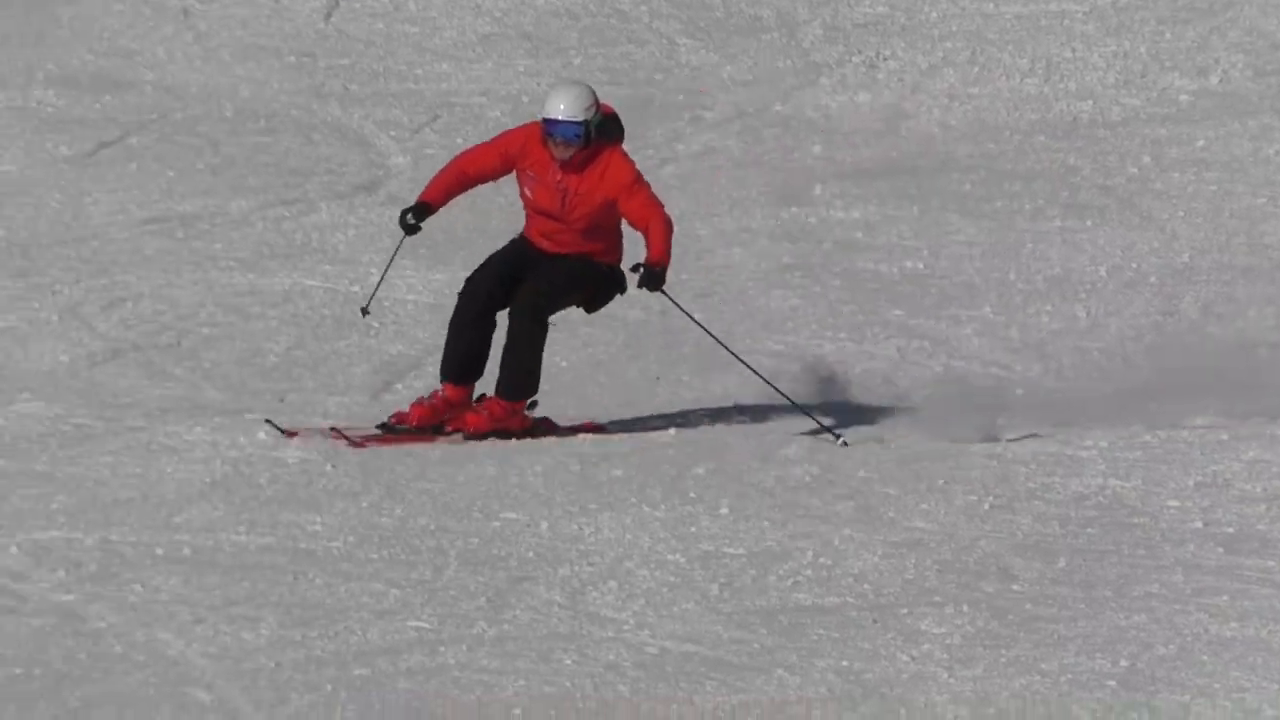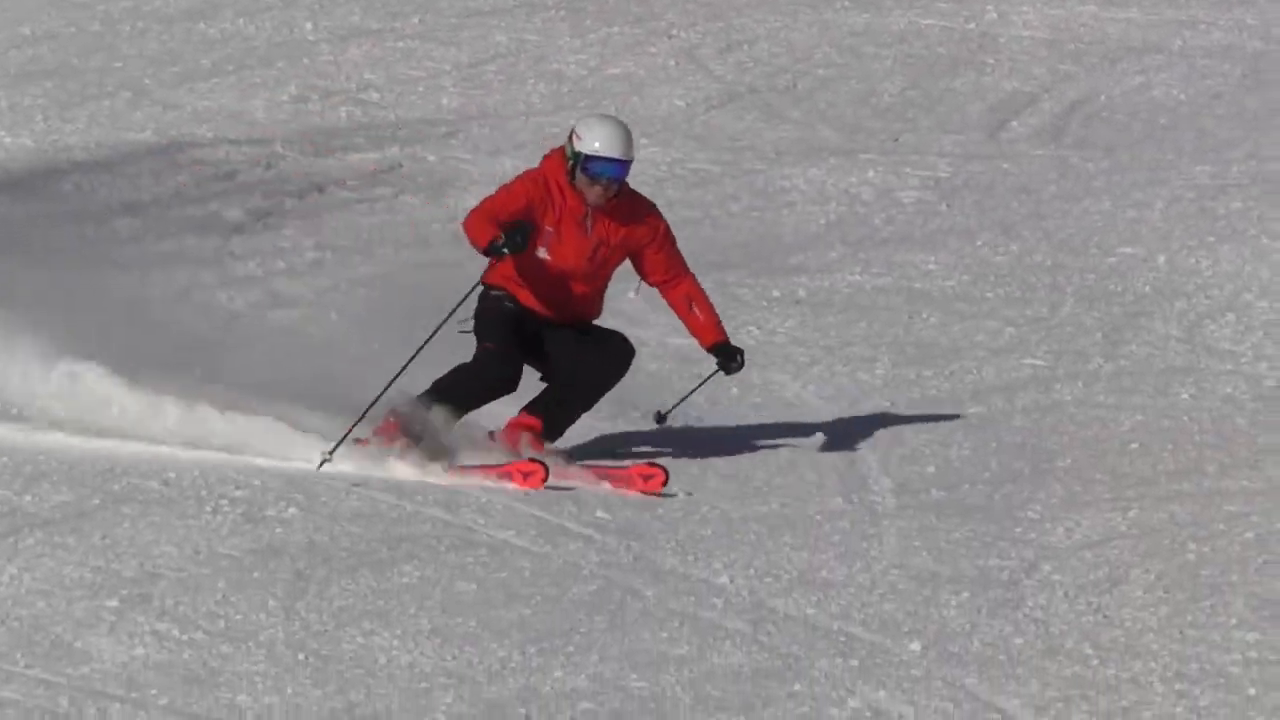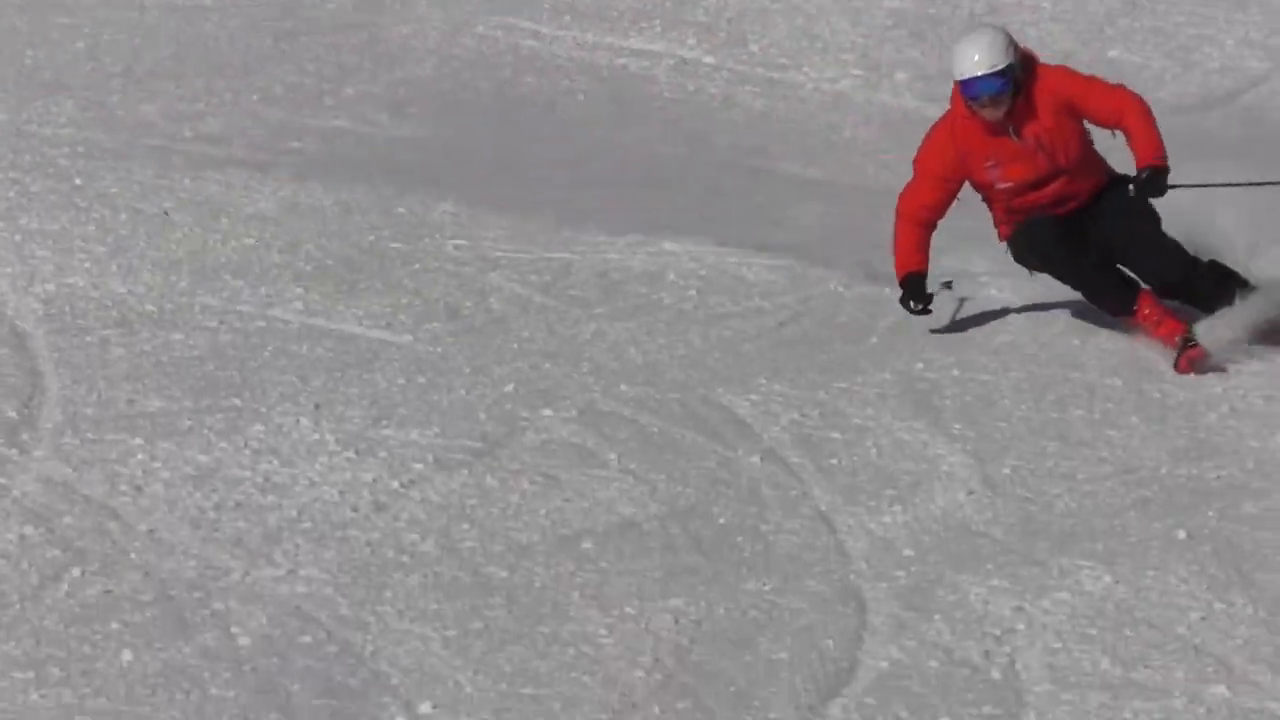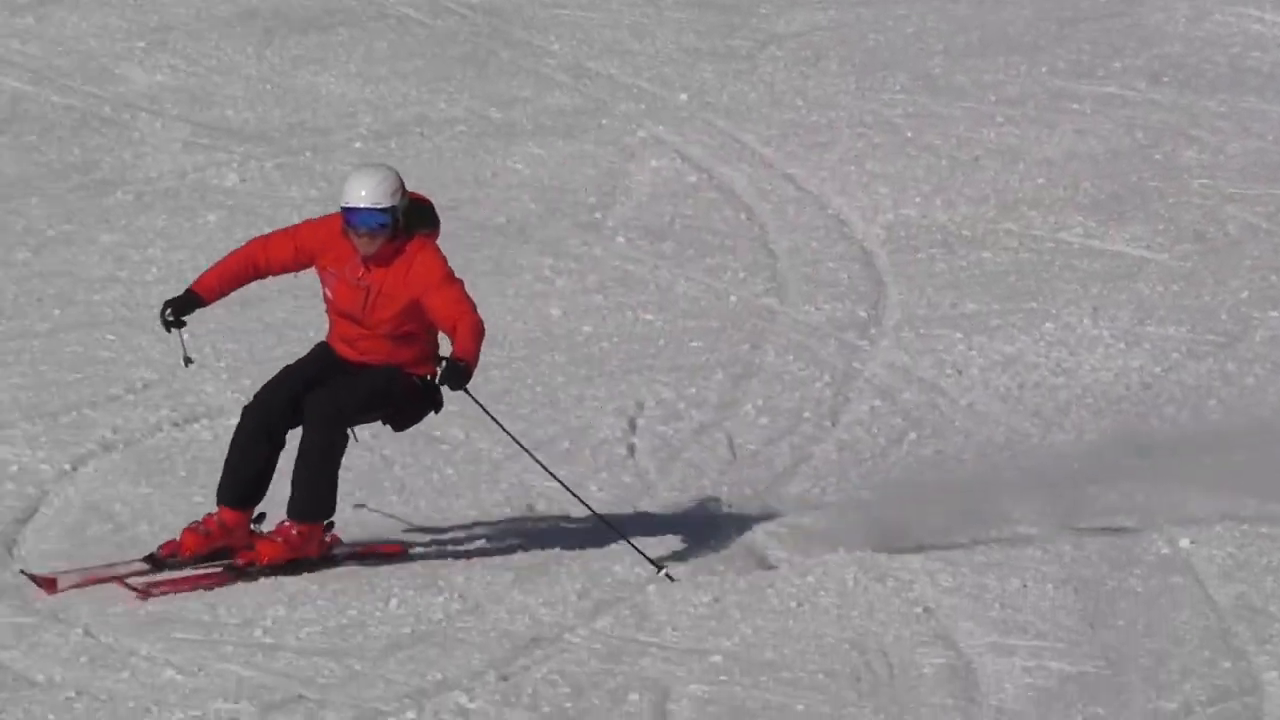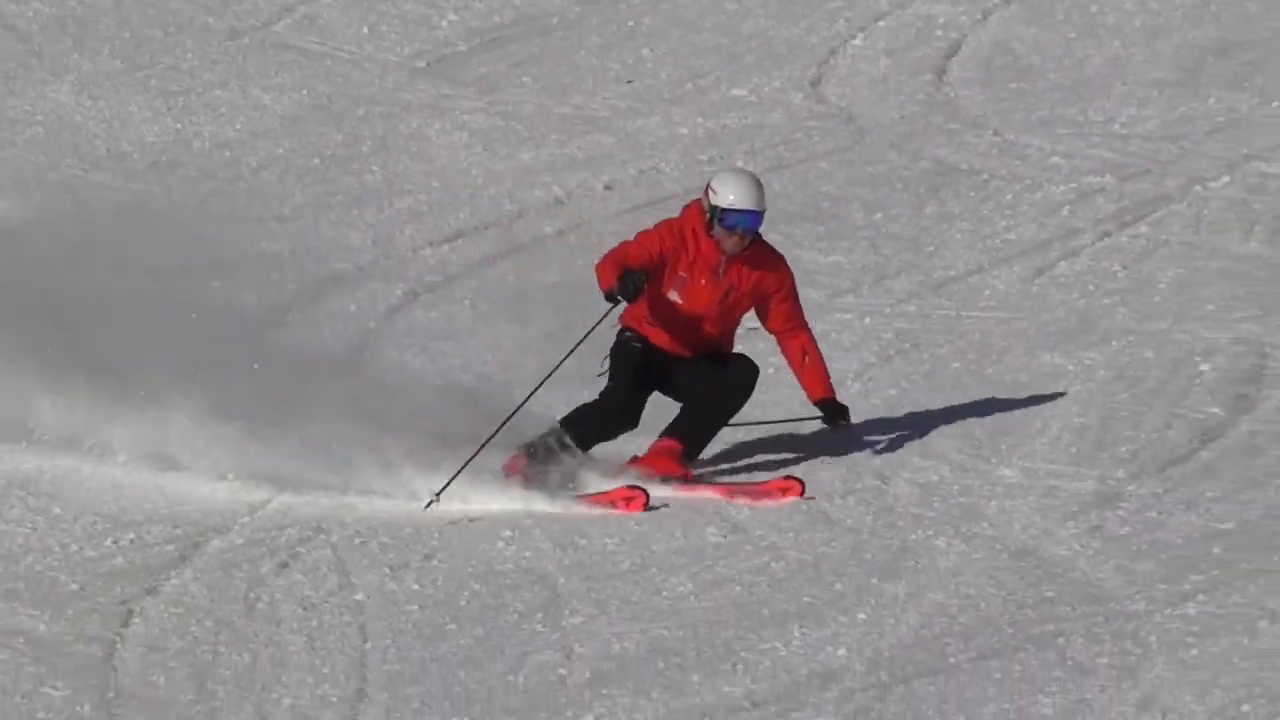
dt=1s
person 1, frame 1
left shoulder: (613, 166)
right shoulder: (528, 141)
left elbow: (655, 219)
right elbow: (472, 163)
left wrist: (656, 266)
right wrist: (426, 203)
left hip: (590, 262)
right hip: (536, 247)
left knee: (529, 301)
right knee: (477, 292)
left ankle: (506, 406)
right ankle: (450, 395)
person 1, frame 2
left shoulder: (639, 216)
right shoulder: (539, 186)
left elbow: (674, 278)
right elbow: (479, 219)
left wrist: (717, 342)
right wrist: (497, 238)
left hip: (567, 326)
right hip: (510, 307)
left knee: (615, 353)
right knee: (497, 370)
left ankle: (523, 434)
right ankle: (406, 428)
person 1, frame 3
left shoulder: (1050, 84)
right shoulder: (948, 139)
left elbow: (1128, 106)
right elbow: (915, 212)
left wrist: (1152, 166)
right wrist: (911, 277)
left hip: (1094, 200)
right hip: (1033, 226)
left knee: (1159, 259)
right knee: (1042, 246)
right ankle: (1149, 315)
person 1, frame 4
left shoulder: (421, 259)
right shoulder: (330, 235)
left elbow: (466, 322)
right elbow: (261, 254)
left wrist: (461, 365)
right wrist: (197, 294)
left hip: (400, 374)
right hip: (341, 358)
left knee: (323, 412)
right knee: (264, 412)
left ankle: (302, 531)
right ankle: (227, 524)
person 1, frame 5
left shoulder: (769, 267)
right shoulder: (673, 236)
left elbow: (791, 330)
right elbow: (612, 263)
left wrist: (823, 396)
right wrist: (623, 280)
left hip: (700, 362)
right hip: (644, 344)
left knee: (742, 374)
right knee: (618, 408)
left ankle: (665, 456)
right ankle: (535, 458)
